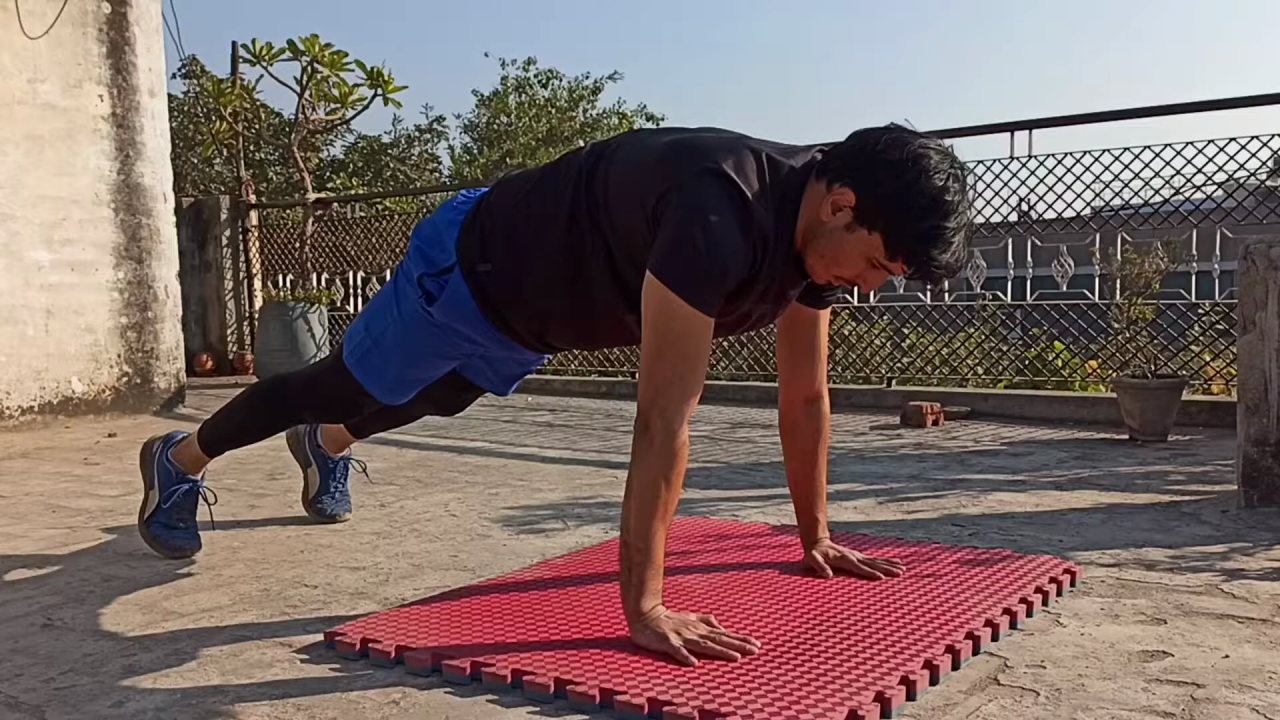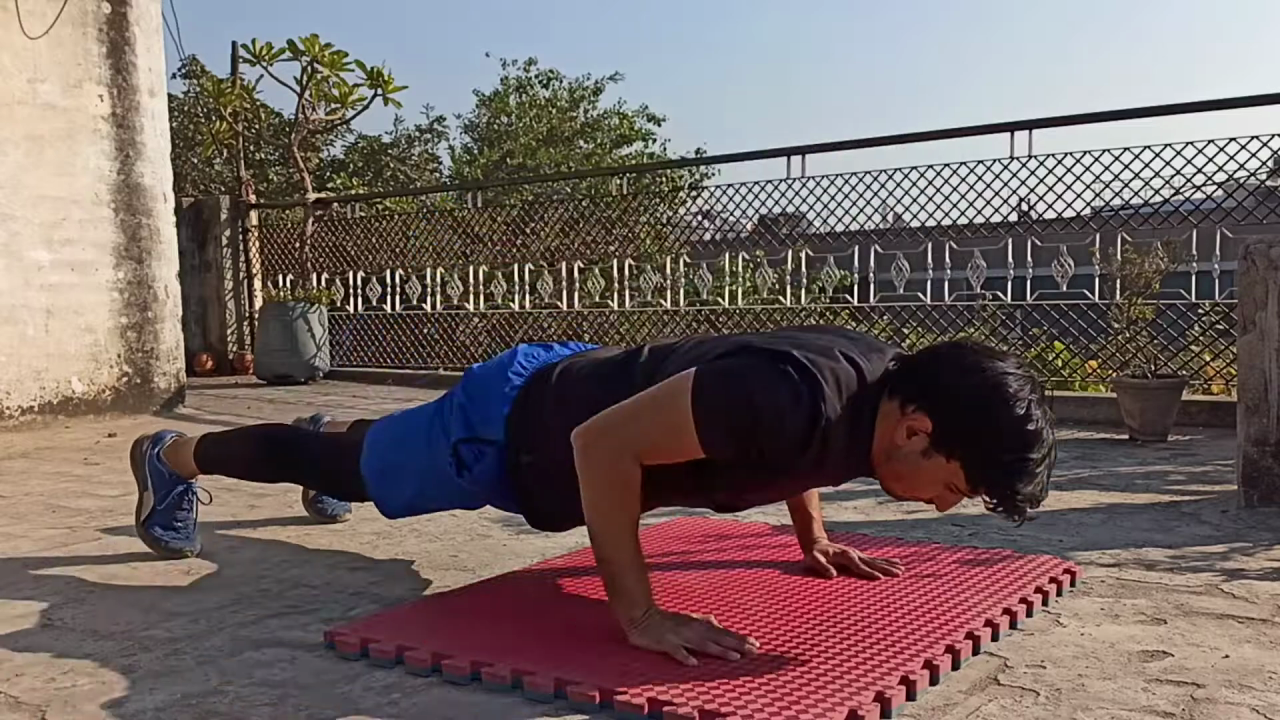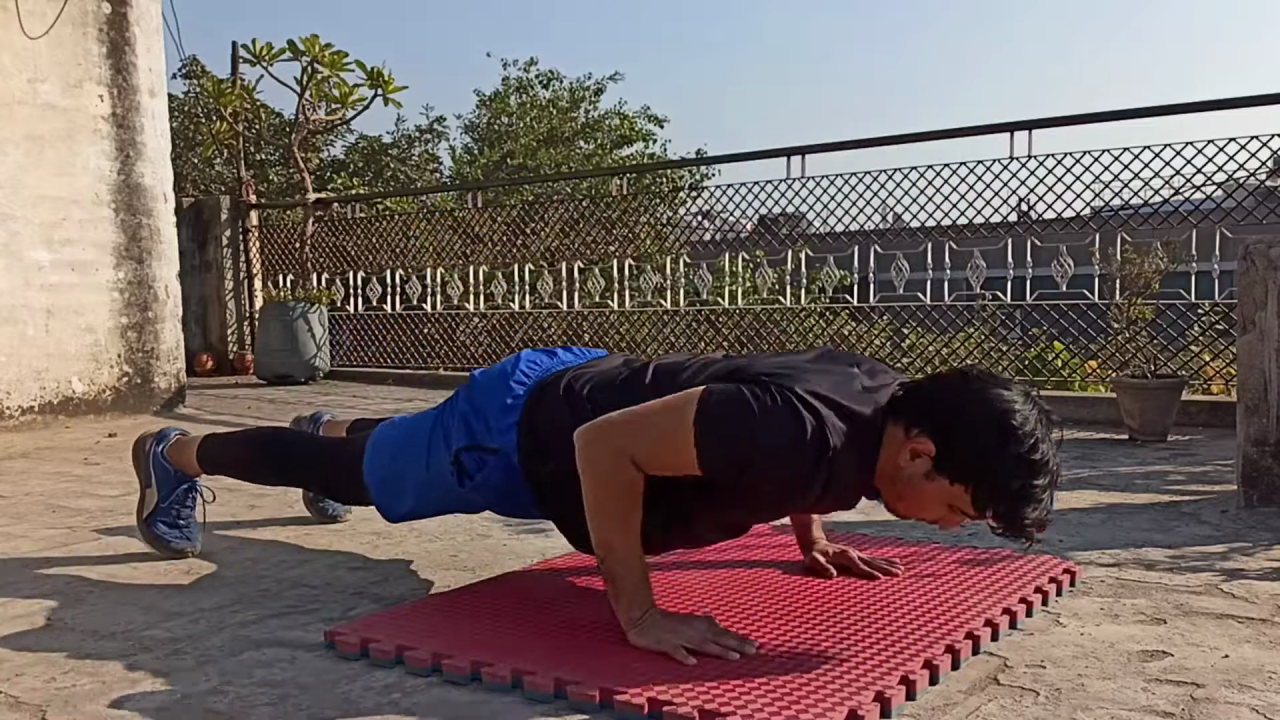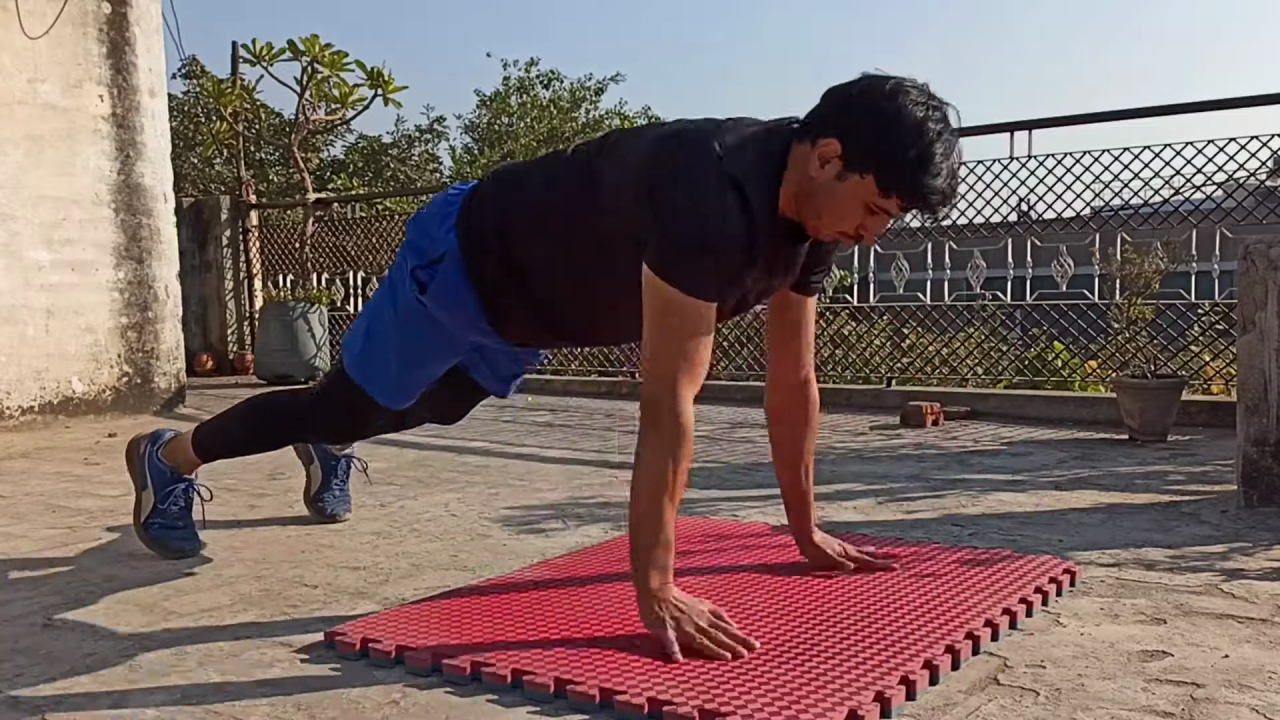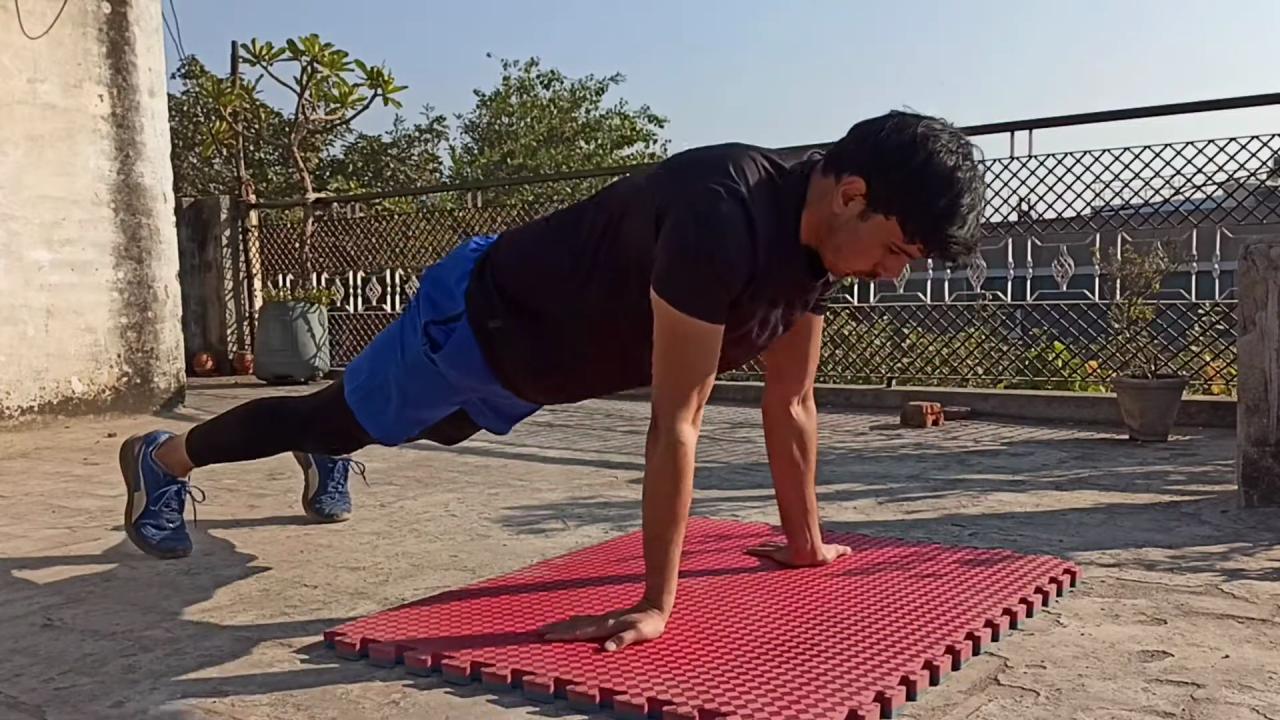
dt=0.4s
person 1, frame 1
left shoulder: (814, 232)
right shoulder: (722, 212)
left elbow: (804, 391)
right elbow: (664, 417)
left wrist: (815, 537)
right wrist: (643, 605)
left hip: (536, 306)
right hip: (472, 266)
left knee: (418, 401)
right knee: (342, 386)
left ankle: (325, 451)
right ankle: (179, 458)
person 1, frame 2
left shoulder: (872, 380)
right shoulder: (804, 402)
right elbow: (599, 442)
left wrist: (812, 538)
right wrist: (637, 608)
left hip: (573, 383)
right hip: (522, 427)
right knee: (348, 468)
left ankle: (332, 424)
right ankle: (175, 452)
person 1, frame 3
left shoulder: (883, 400)
right shoulder: (793, 422)
right elbow: (602, 445)
left wrist: (813, 538)
right wrist: (639, 612)
left hip: (580, 387)
right hip: (525, 431)
right knee: (352, 479)
left ankle: (330, 429)
right ankle: (176, 457)
person 1, frame 4
left shoulder: (808, 222)
right shoulder: (713, 190)
left elbow: (793, 379)
right elbow: (671, 395)
left wrist: (807, 528)
right wrist: (656, 584)
left hip: (548, 299)
right hip: (468, 258)
left knee: (439, 400)
right knee: (342, 403)
left ankle: (330, 463)
right ankle: (168, 460)
person 1, frame 5
left shoulder: (818, 248)
right shoulder: (722, 213)
left elbow: (790, 404)
right elbow: (676, 419)
left wrist: (804, 541)
right wrist: (656, 604)
left hip: (545, 354)
right hip: (479, 313)
left knee: (441, 427)
right knee: (336, 414)
left ankle: (326, 465)
right ankle: (163, 457)
